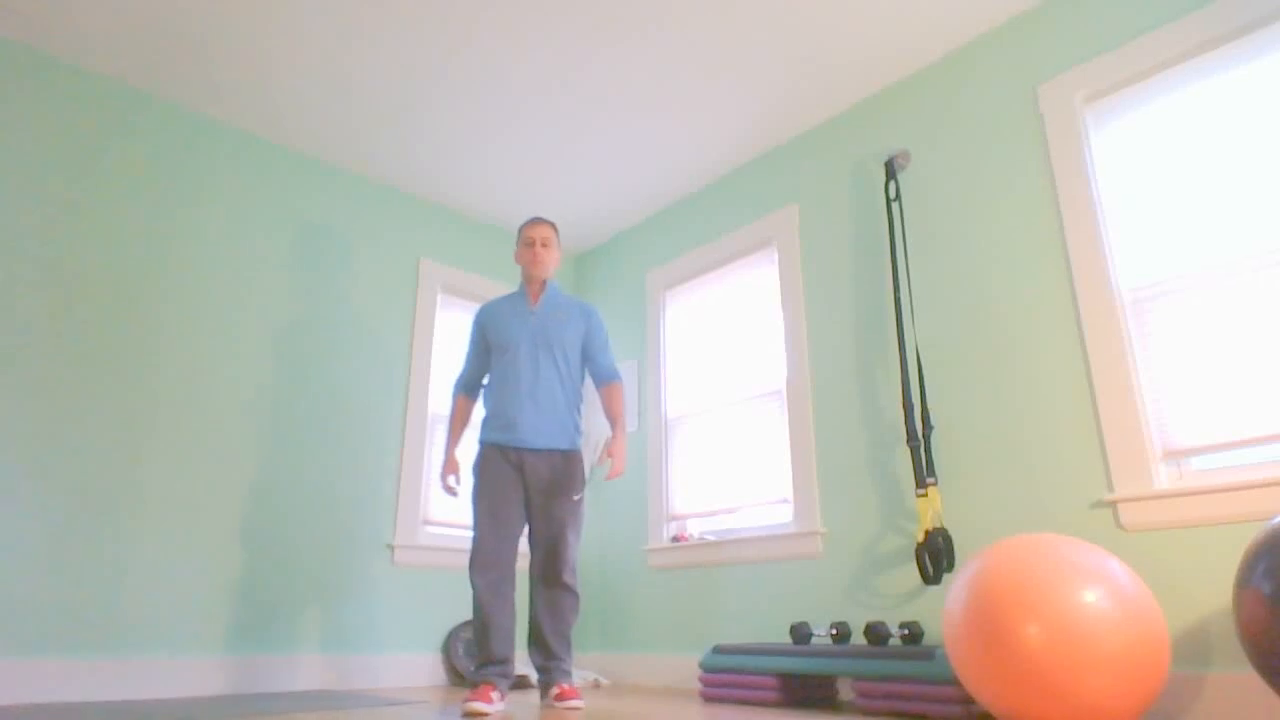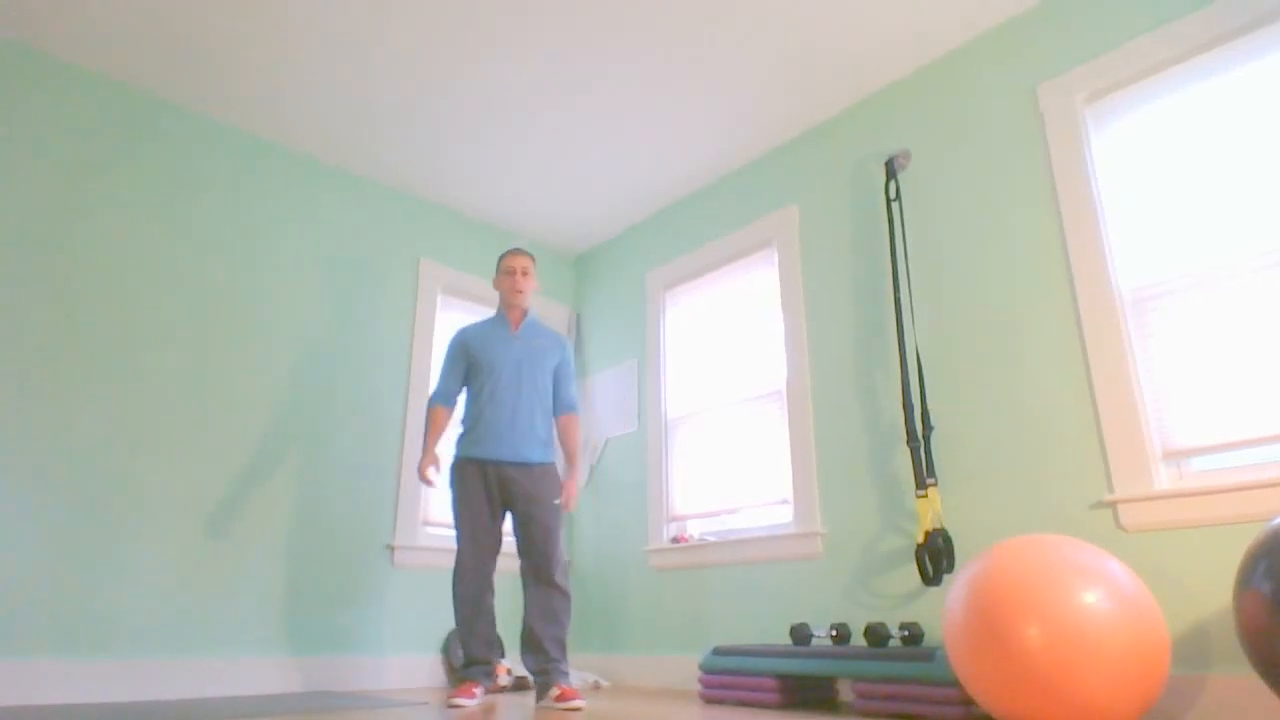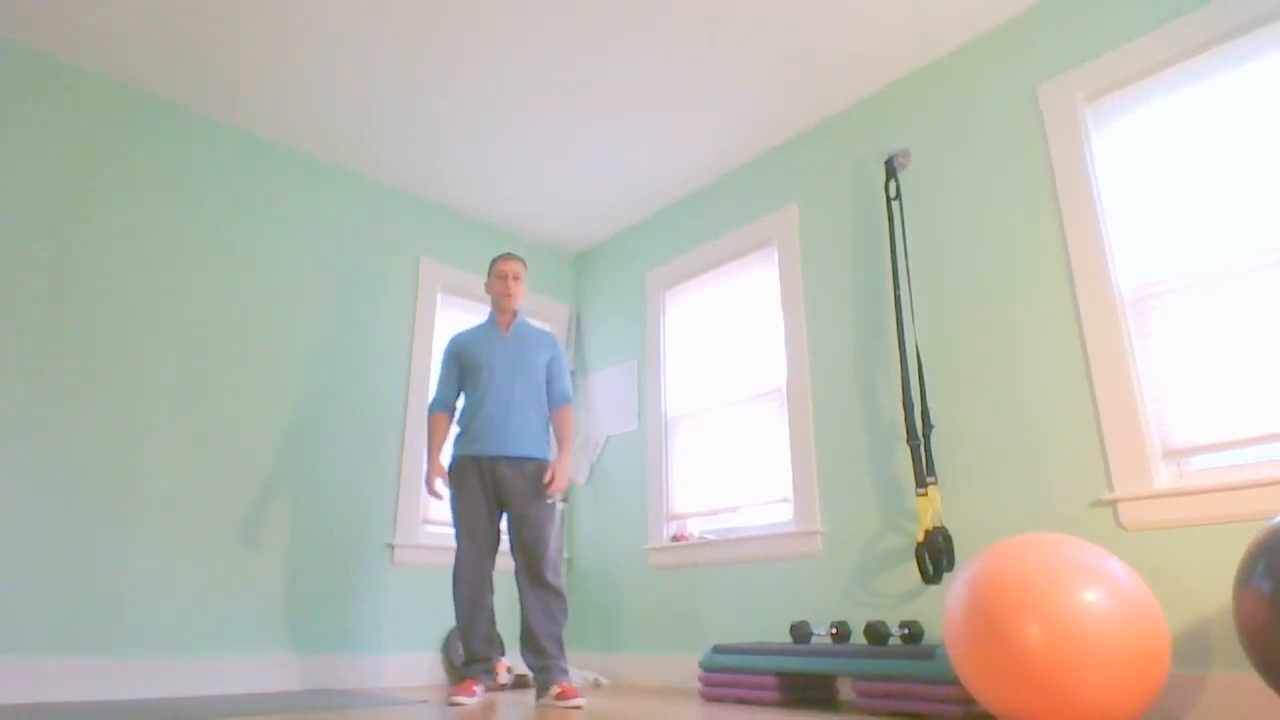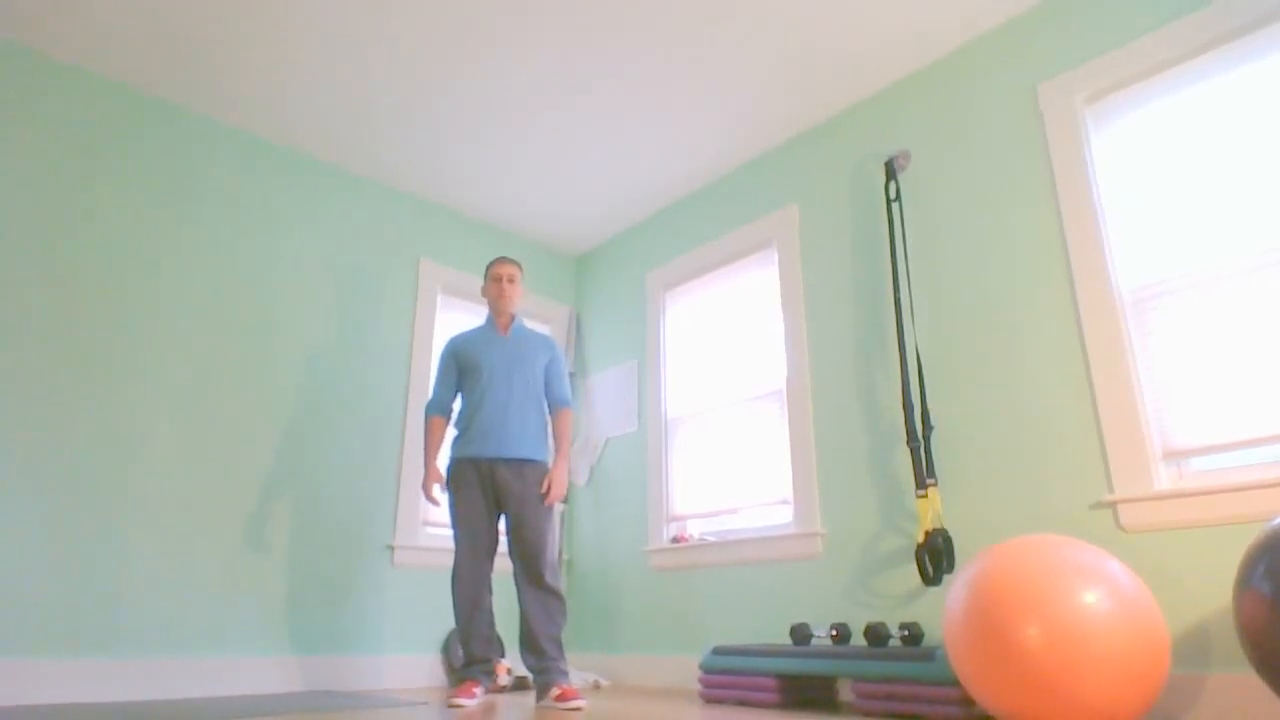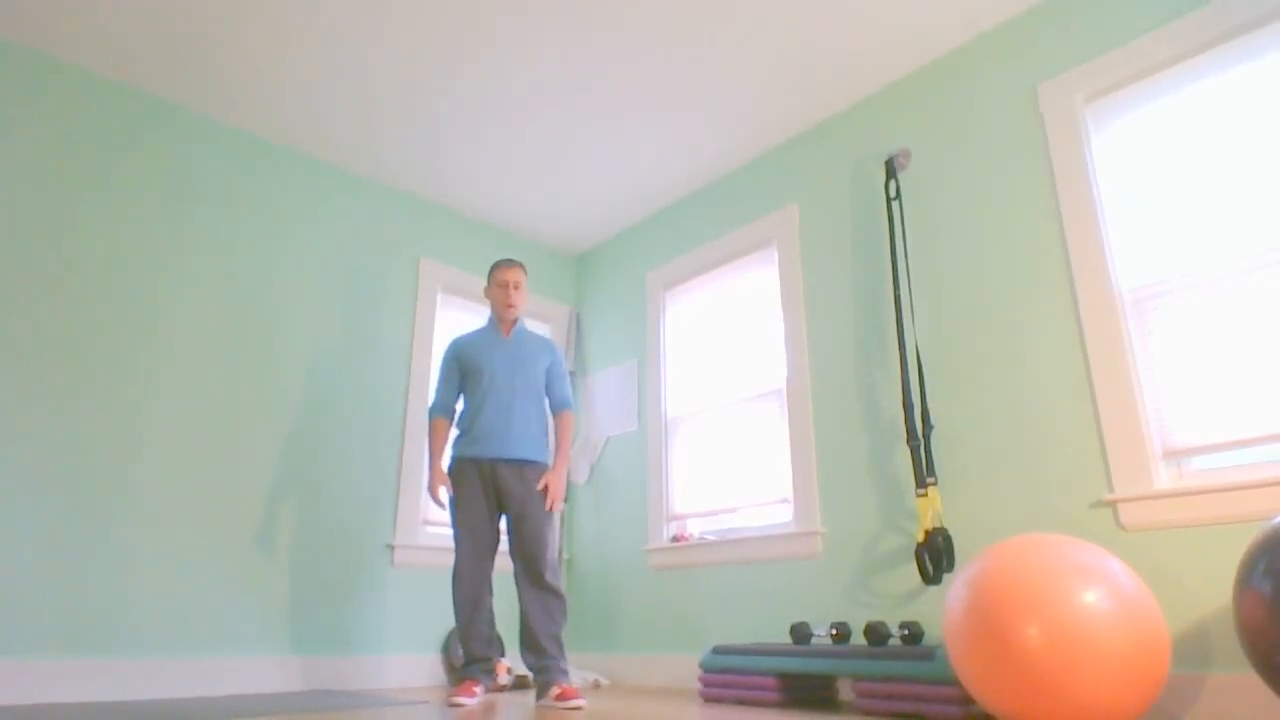
dt=0.7s
person 1, frame 1
left shoulder: (583, 314)
right shoulder: (491, 314)
left elbow: (607, 376)
right elbow: (468, 385)
left wrist: (618, 432)
right wrist: (450, 449)
left hip: (560, 456)
right hip: (499, 453)
left knee: (557, 568)
right knee: (491, 559)
left ankle: (556, 675)
right ankle: (492, 677)
person 1, frame 2
left shoulder: (555, 343)
right shoulder: (468, 338)
left elbow: (566, 409)
right elbow: (444, 397)
left wrist: (573, 468)
right wrist: (429, 448)
left hip: (537, 468)
right hip: (475, 466)
left knee: (547, 570)
right knee: (473, 570)
left ankle: (551, 676)
right ankle: (477, 673)
person 1, frame 3
left shoulder: (547, 343)
right shoulder: (462, 343)
left elbow: (562, 401)
right elbow: (442, 405)
left wrist: (564, 455)
right wrist: (433, 458)
left hip: (530, 464)
right hip: (471, 464)
left knee: (540, 566)
right knee: (473, 567)
left ankle: (551, 675)
right ankle: (478, 672)
person 1, frame 4
left shoulder: (545, 346)
right shoulder: (460, 345)
left elbow: (561, 405)
right elbow: (439, 406)
left wrist: (561, 463)
right wrist: (430, 463)
left hip: (528, 465)
right hip: (470, 465)
left knee: (539, 567)
right knee: (471, 568)
left ankle: (551, 676)
right ankle: (477, 673)
person 1, frame 5
left shoulder: (546, 349)
right shoulder: (462, 347)
left elbow: (563, 408)
right elbow: (442, 410)
left wrist: (560, 465)
right wrist: (435, 466)
left hip: (529, 467)
right hip: (471, 466)
left knee: (539, 568)
right knee: (472, 568)
left ankle: (551, 676)
right ankle: (477, 672)
